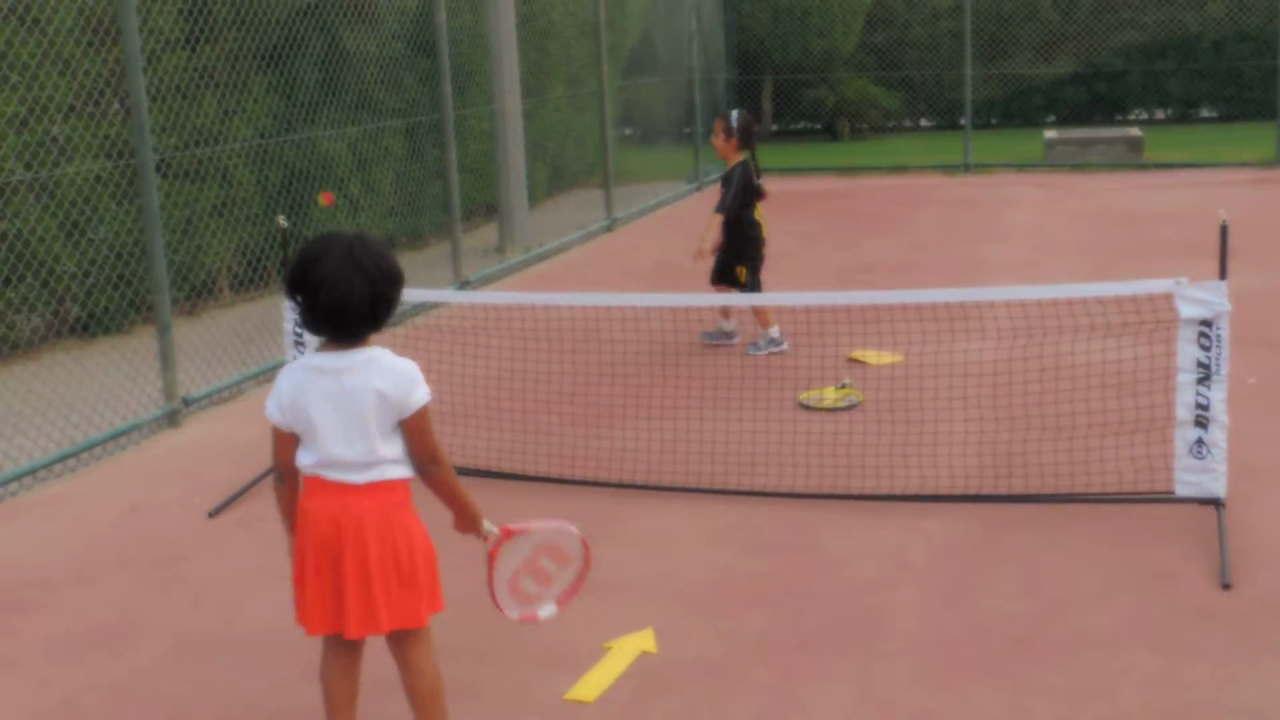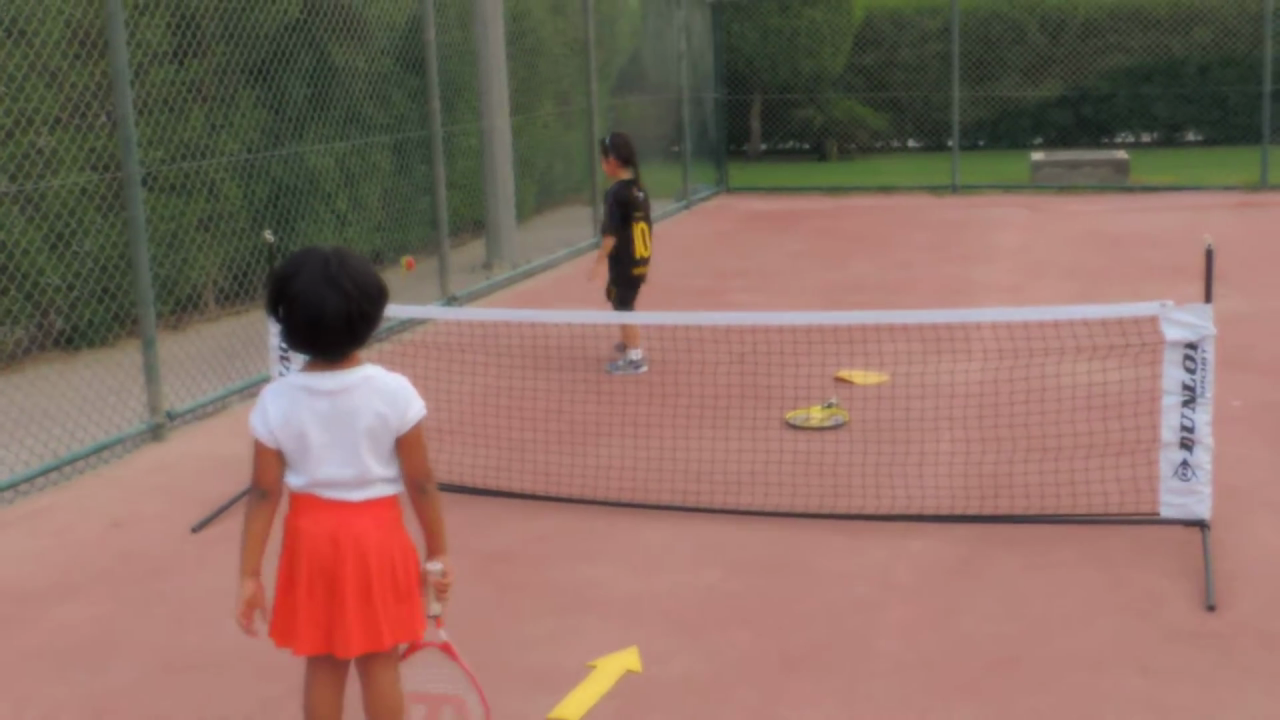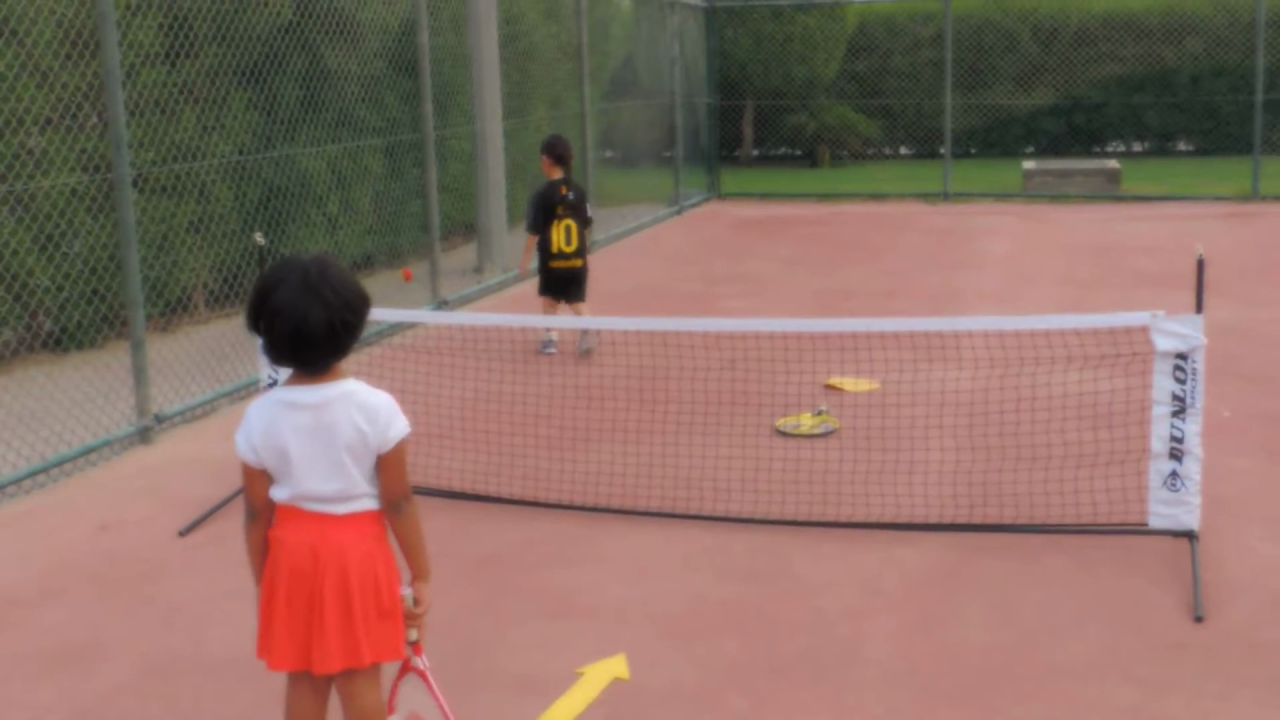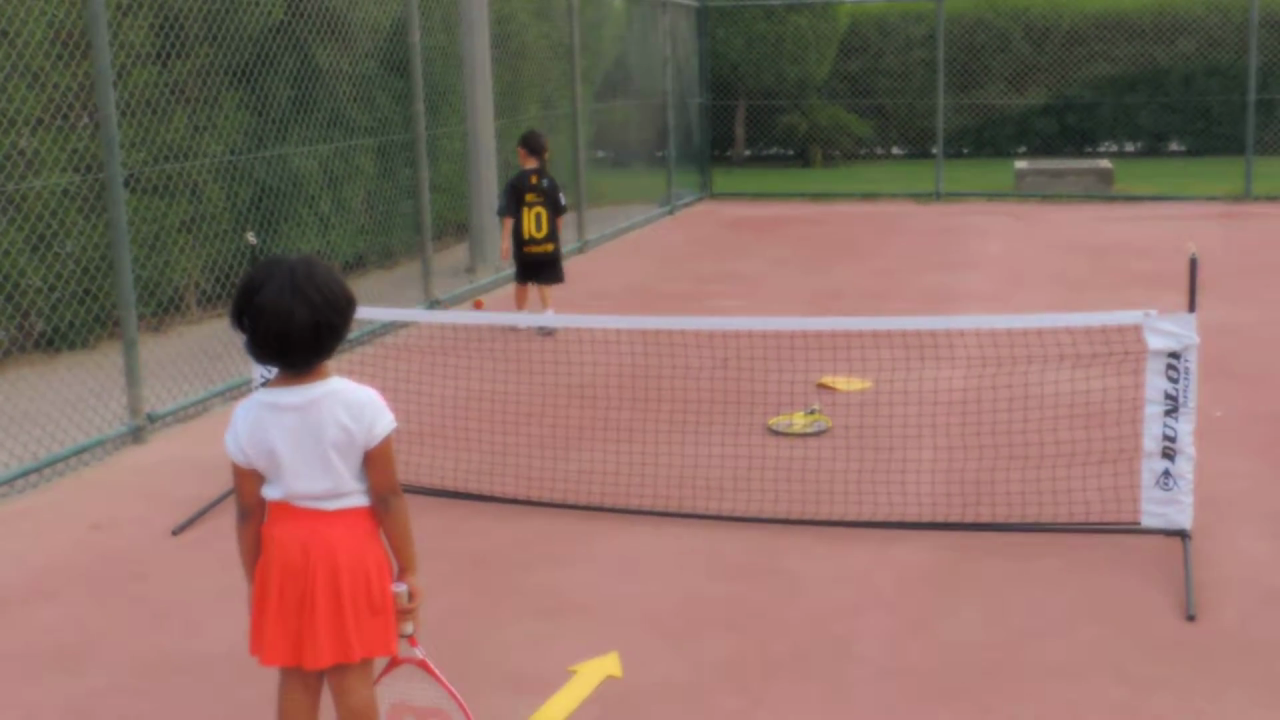
dt=0.7s
person 1, frame 1
left shoulder: (291, 381)
right shoulder: (397, 373)
left elbow: (285, 472)
right elbow: (428, 458)
left wrist: (295, 533)
right wrist: (466, 510)
left hip: (321, 517)
right hip: (384, 514)
left knee: (340, 642)
right knee: (410, 639)
person 1, frame 2
left shoulder: (277, 400)
right shoulder: (393, 391)
left elbow: (264, 494)
right elbow: (420, 483)
left wrist: (250, 574)
right wrist: (438, 554)
left hip: (311, 537)
right hip: (376, 534)
left knee: (322, 662)
right knee: (378, 661)
person 1, frame 3
left shoulder: (261, 416)
right shoulder: (375, 407)
left elbow: (257, 512)
right elbow: (398, 503)
left wrist: (262, 581)
right wrist: (420, 575)
left hip: (294, 552)
right hip: (357, 551)
left knee: (304, 677)
right knee: (359, 677)
person 1, frame 4
left shoulder: (248, 416)
right shoulder: (361, 404)
left elbow: (249, 512)
right elbow: (387, 497)
left wrist: (253, 579)
right wrist: (408, 568)
left hip: (286, 549)
right hip: (349, 548)
left knee: (296, 674)
right knee: (351, 674)
person 2, frame 1
left shoulder: (739, 173)
right shoulder: (739, 169)
left elbow: (722, 209)
left wrist: (707, 239)
right wrist: (721, 238)
left hip: (746, 242)
right hip: (736, 239)
left knee: (749, 290)
right knee: (720, 281)
left ankle: (774, 337)
right ankle: (727, 329)
person 2, frame 2
left shoulder: (615, 193)
right shoulder: (640, 190)
left elbow: (610, 233)
left wrist: (599, 261)
left hip: (623, 261)
right hip: (641, 260)
left knee: (623, 309)
right knee: (624, 304)
left ankle: (635, 358)
right ankle: (628, 342)
person 2, frame 3
left shoulder: (543, 195)
right shoulder: (579, 192)
left elbow: (534, 231)
right elbow: (586, 226)
left wrist: (525, 258)
right wrist: (584, 253)
left hip: (551, 259)
right hip: (576, 258)
left knee: (550, 298)
right knee: (577, 299)
left ankle: (550, 338)
right ankle: (587, 329)
person 2, frame 4
left shoulder: (515, 183)
right shoulder: (550, 182)
left elbow: (508, 215)
right elbow: (559, 215)
left wrist: (505, 242)
right wrist: (556, 239)
left hip: (524, 244)
right hip: (547, 243)
left knee: (522, 280)
right knee: (544, 282)
right ankle: (547, 315)
